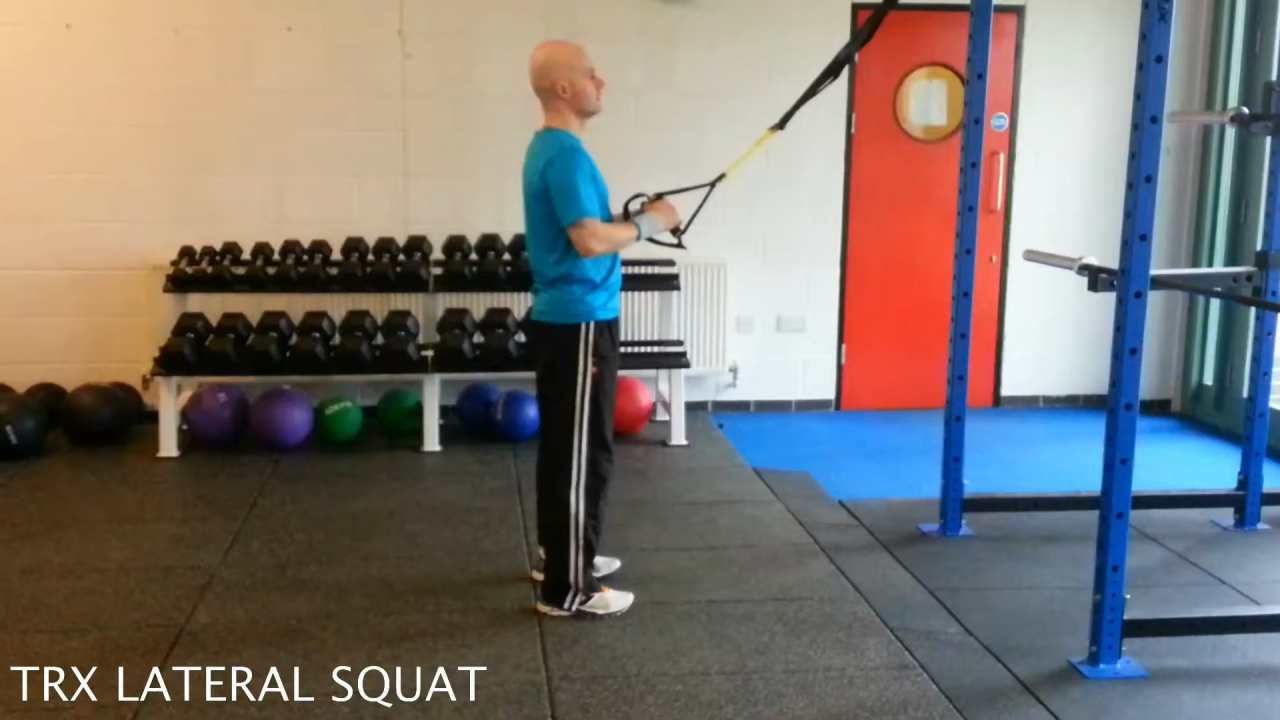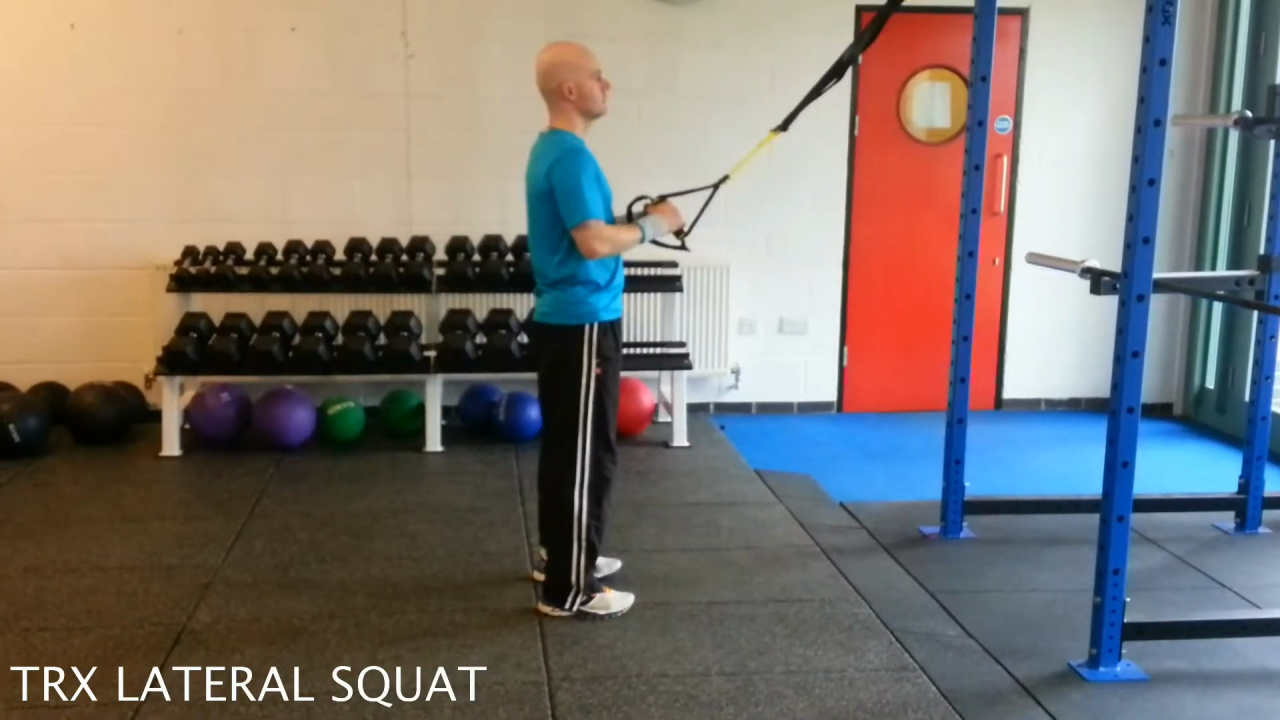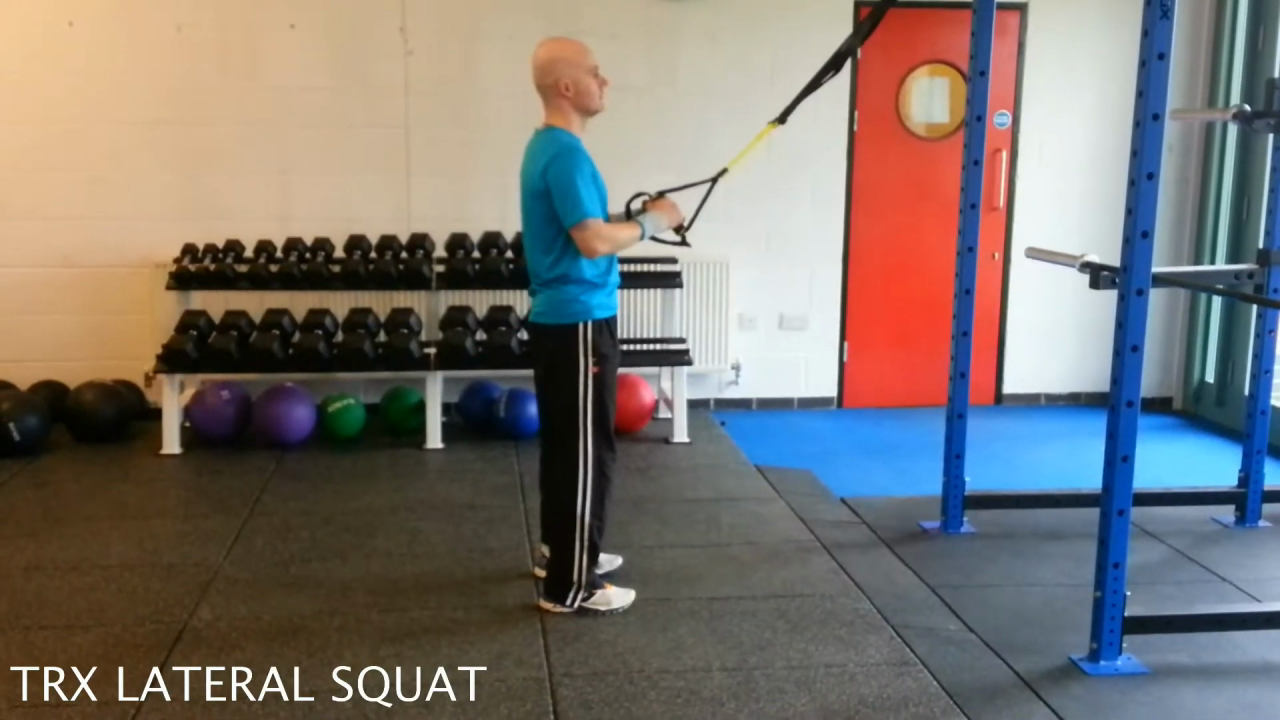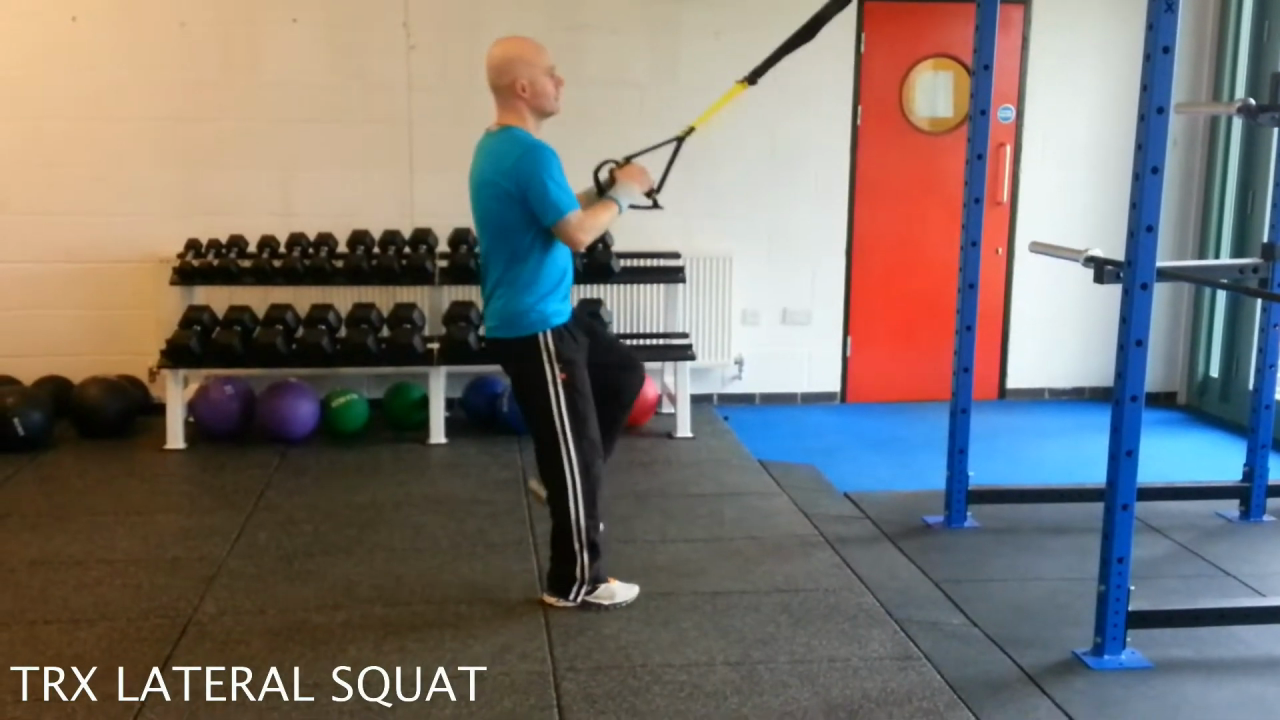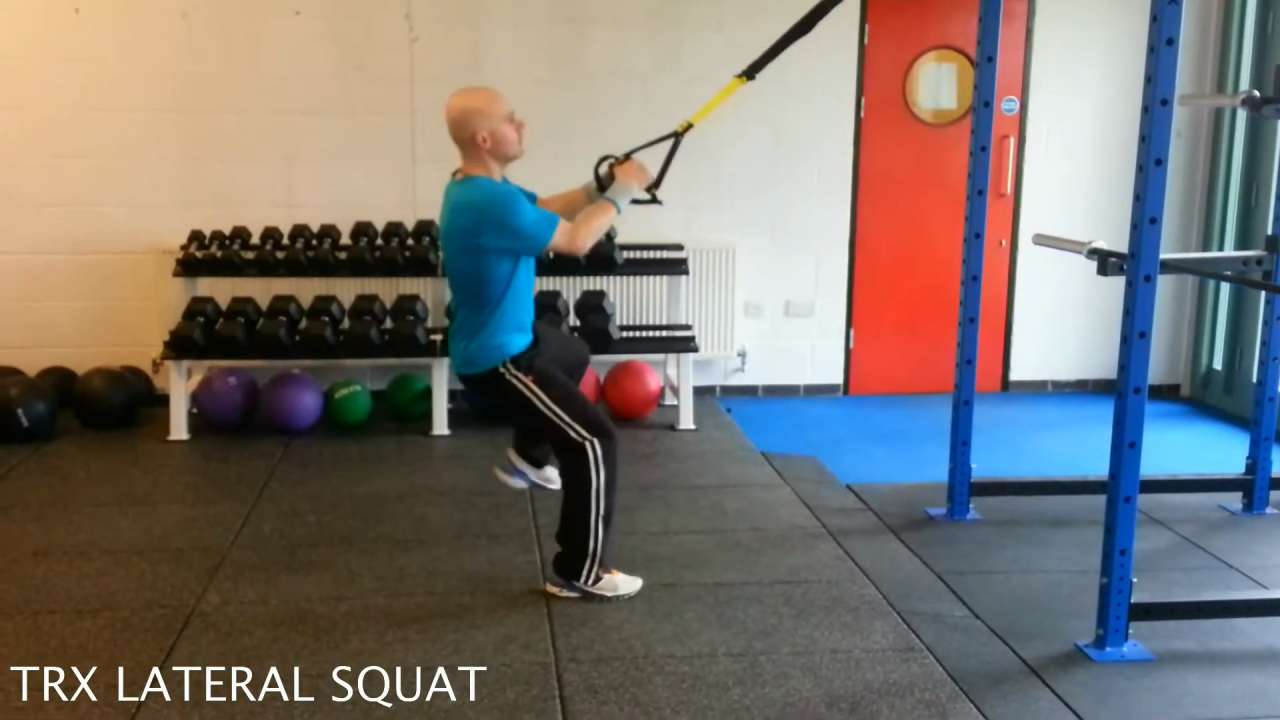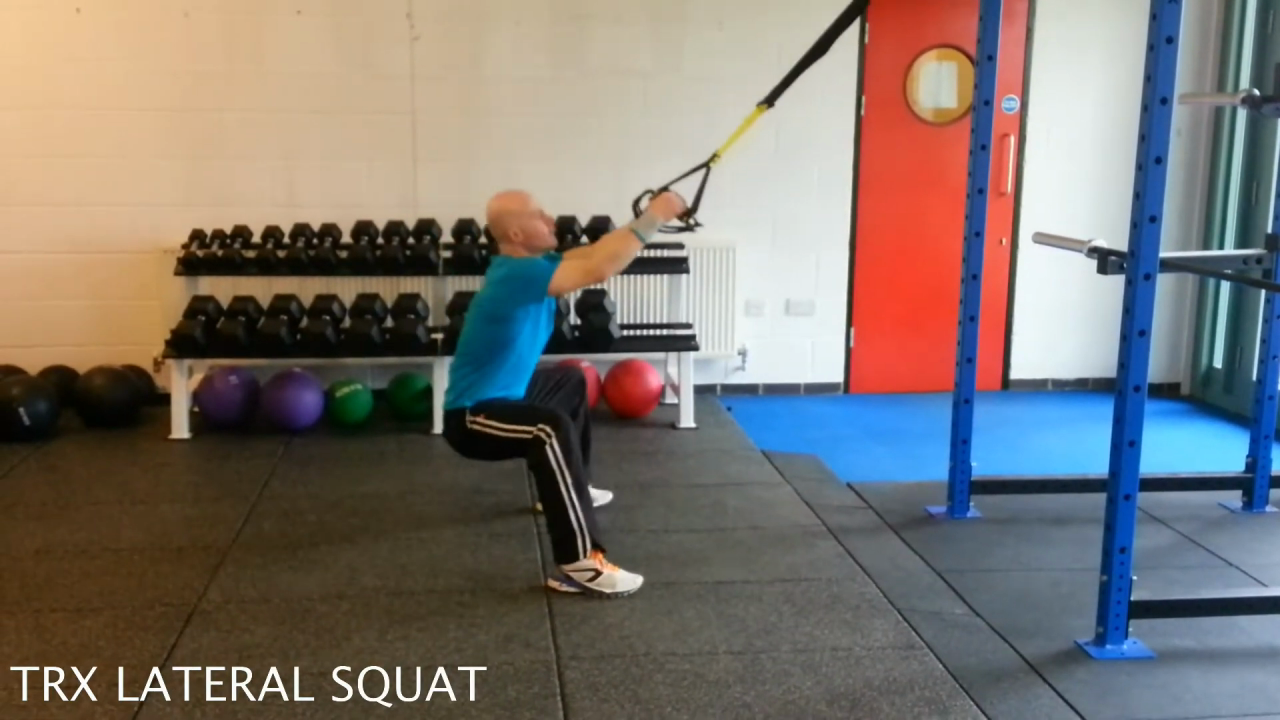
dt=0.7s
person 1, frame 1
left shoulder: (551, 148)
right shoulder: (564, 154)
right elbow: (589, 240)
left wrist: (630, 219)
right wrist: (648, 223)
left hip: (566, 318)
right hip: (578, 324)
left knee: (563, 448)
right knee: (582, 455)
left ankle: (559, 556)
right ankle: (567, 587)
person 1, frame 2
left shoulder: (553, 149)
right shoulder: (570, 156)
right elbow: (593, 242)
left wrist: (635, 220)
right wrist: (651, 225)
left hip: (565, 319)
right hip: (581, 325)
left knee: (565, 448)
right knee: (586, 455)
left ankle: (559, 554)
right ankle: (568, 587)
person 1, frame 3
left shoulder: (548, 146)
right shoulder: (565, 154)
right elbow: (593, 241)
left wrist: (632, 218)
right wrist: (651, 222)
left hip: (559, 318)
right hip: (577, 323)
left knee: (566, 446)
right knee: (589, 453)
left ankle: (560, 551)
right ankle: (570, 585)
person 1, frame 4
left shoulder: (496, 147)
right shoulder: (529, 154)
right elbow: (577, 234)
left wrist: (601, 191)
right wrist: (623, 193)
left hip: (540, 316)
right hip: (535, 329)
left knee: (625, 375)
right knee: (575, 451)
left ankle: (573, 514)
right ankle: (574, 582)
person 1, frame 5
left shoulder: (484, 188)
right shoulder: (488, 203)
left elbow: (548, 209)
right elbow: (575, 240)
left wrist: (603, 183)
right wrist: (623, 191)
left hip: (503, 341)
right hip: (494, 359)
left knee: (573, 355)
right knee: (595, 438)
left ankle: (528, 457)
right ankle: (577, 574)
person 1, frame 6
left shoulder: (526, 264)
right shoulder: (516, 275)
left elbow: (591, 253)
right elbow: (598, 269)
left wrist: (648, 218)
right wrist: (652, 219)
left hip: (503, 393)
right hip: (472, 415)
left knee: (571, 381)
right knee: (552, 430)
left ankle: (569, 491)
right ankle: (578, 564)
